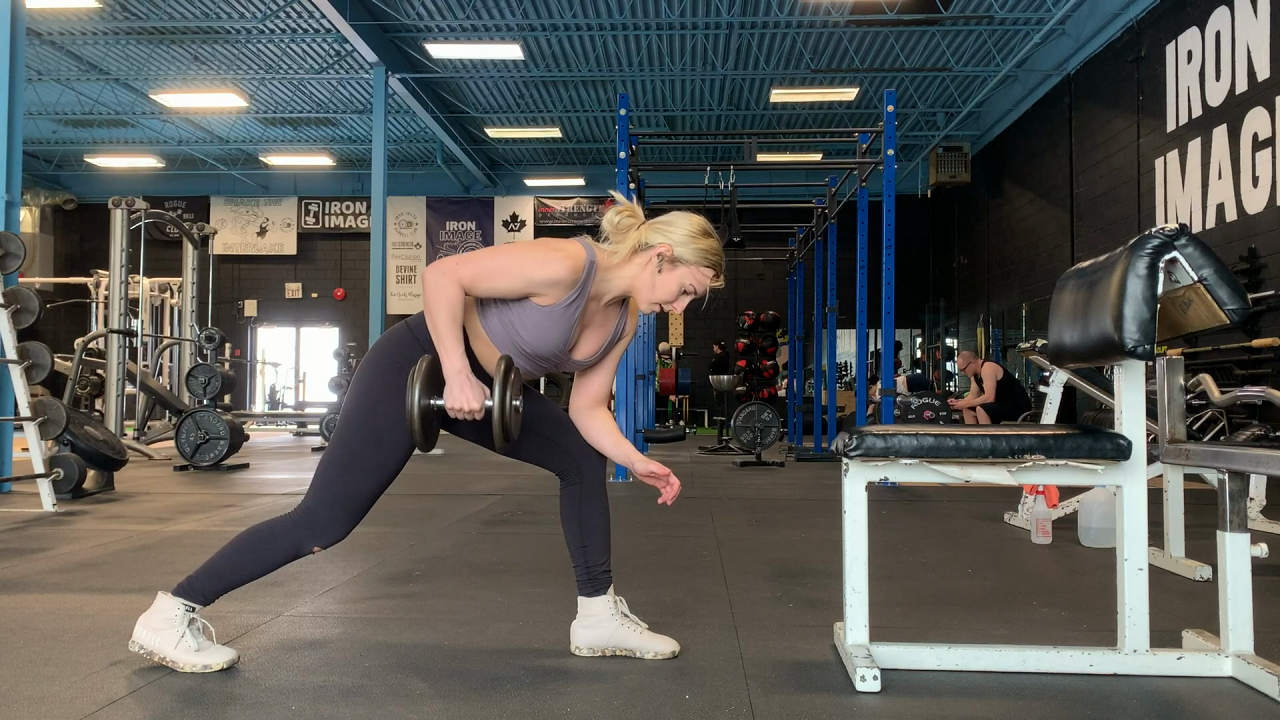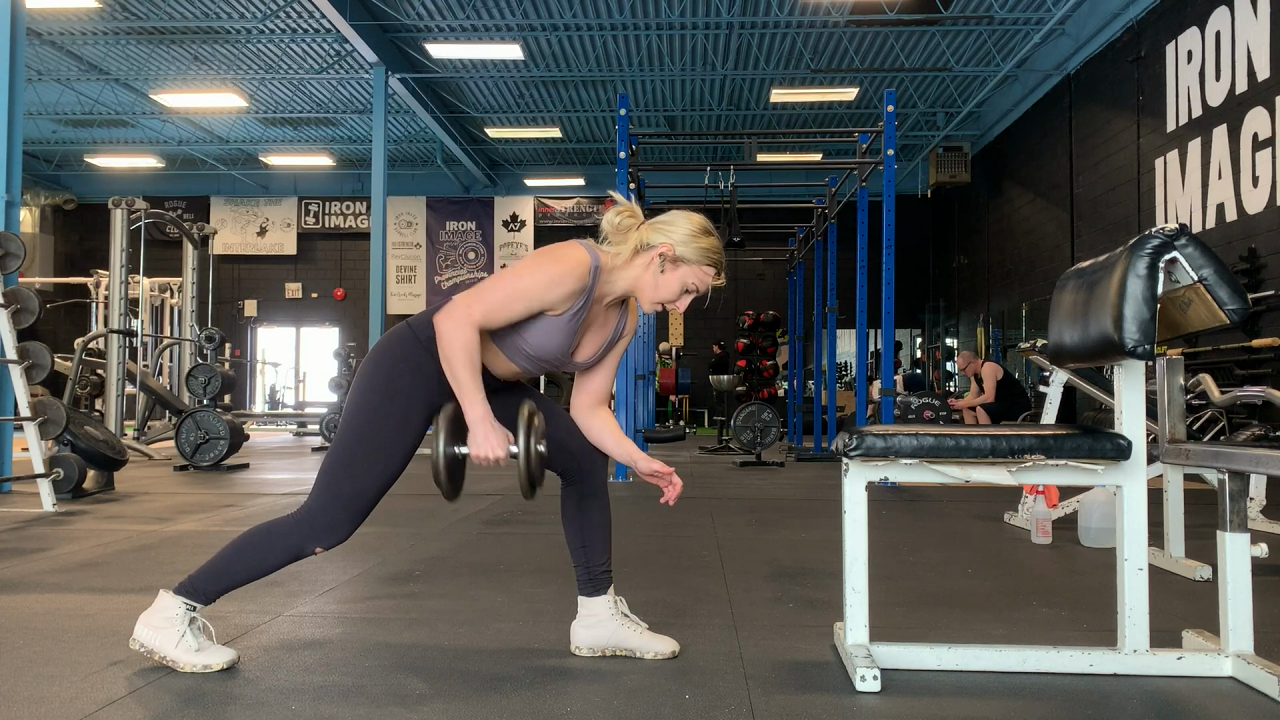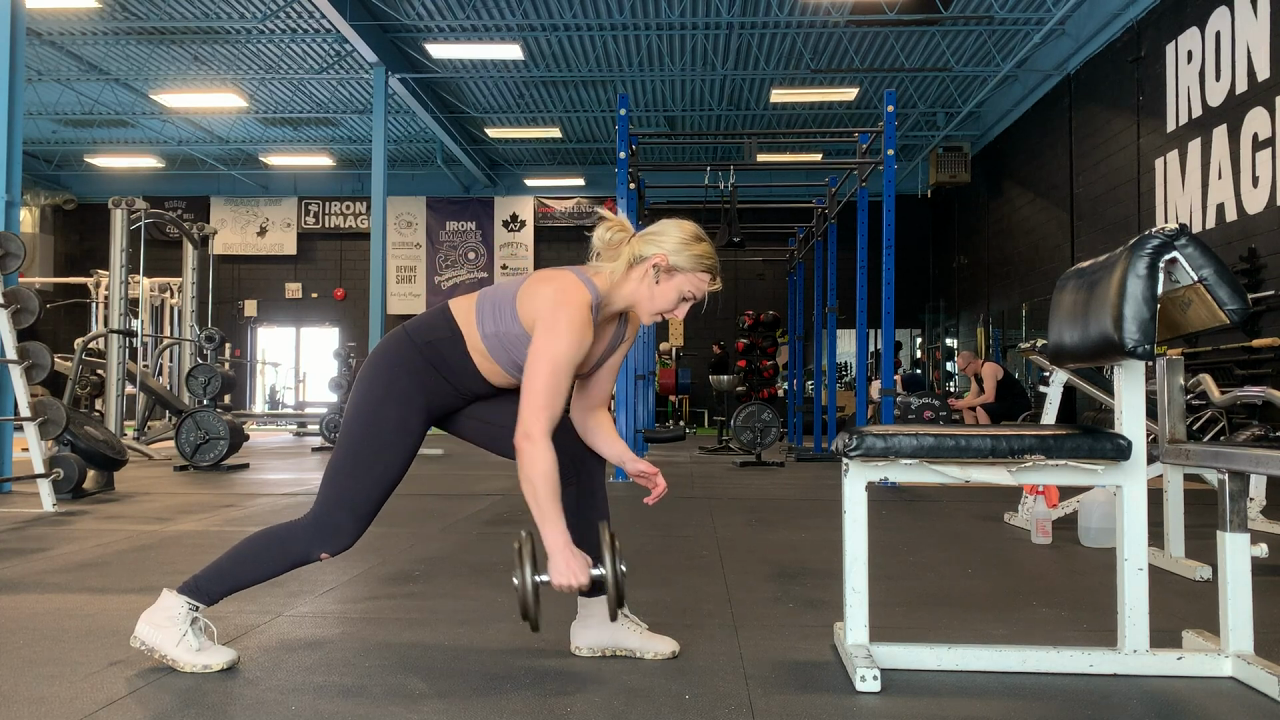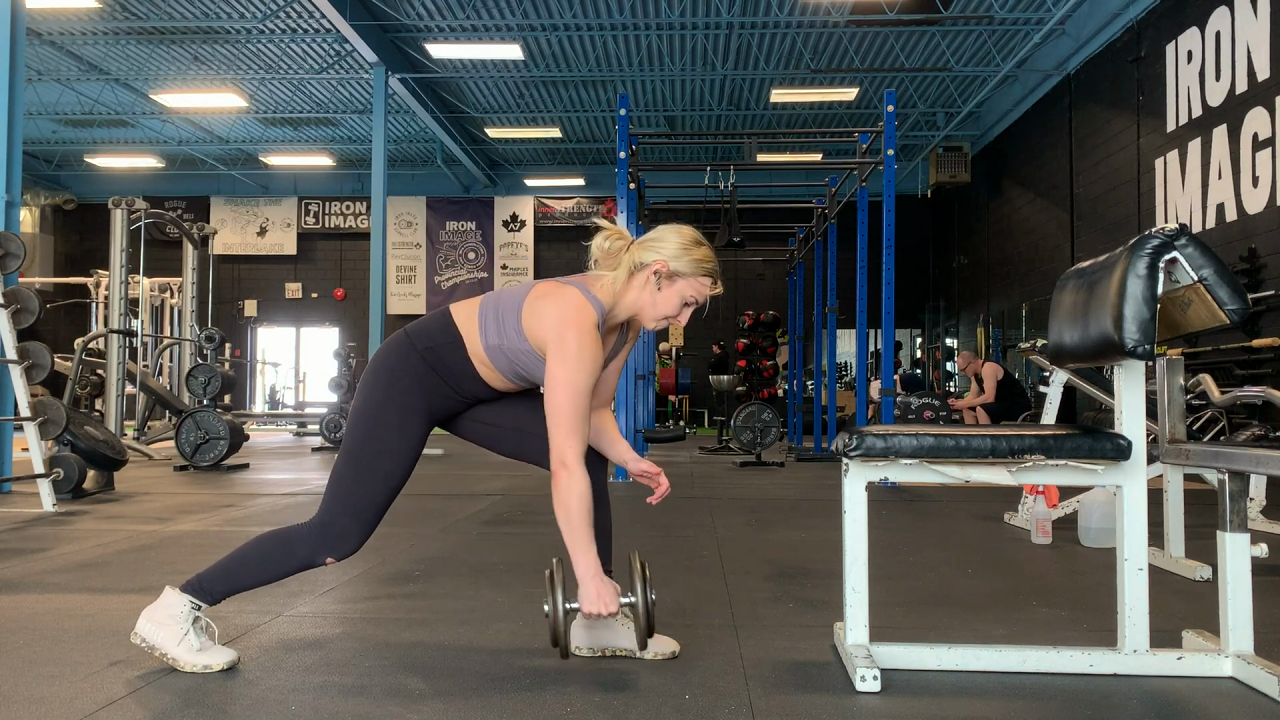
dt=0.4s
person 1, frame 1
left shoulder: (623, 318)
right shoulder: (564, 263)
left elbow: (588, 409)
right elbow: (441, 276)
left wrist: (636, 461)
right wrist: (458, 376)
left hip: (479, 381)
right hip: (414, 365)
left knee: (584, 458)
right knee: (324, 520)
left ankle: (598, 616)
right ankle: (169, 614)
person 1, frame 2
left shoulder: (625, 316)
right shoulder: (569, 270)
left elbow: (589, 409)
right elbow: (456, 317)
left wrist: (639, 461)
right wrist: (479, 421)
left hip: (482, 382)
right hip: (415, 367)
left knee: (586, 459)
right knee: (328, 522)
left ankle: (598, 617)
right ankle: (170, 613)
person 1, frame 3
left shoulder: (625, 322)
right shoulder: (571, 306)
left elbow: (587, 411)
right elbow: (529, 437)
left wrist: (628, 460)
right wrist: (560, 551)
left hip: (473, 387)
right hip: (411, 370)
left knee: (586, 462)
right knee: (333, 527)
left ankle: (598, 620)
right ankle: (173, 612)
person 1, frame 4
left shoulder: (626, 323)
right shoulder: (576, 322)
left elbow: (590, 413)
right elbow: (564, 465)
left wrist: (632, 461)
right wrist: (590, 577)
left hip: (476, 387)
right hip: (412, 375)
left knee: (594, 458)
right knee: (338, 534)
left ankle: (596, 623)
right ankle: (174, 611)
